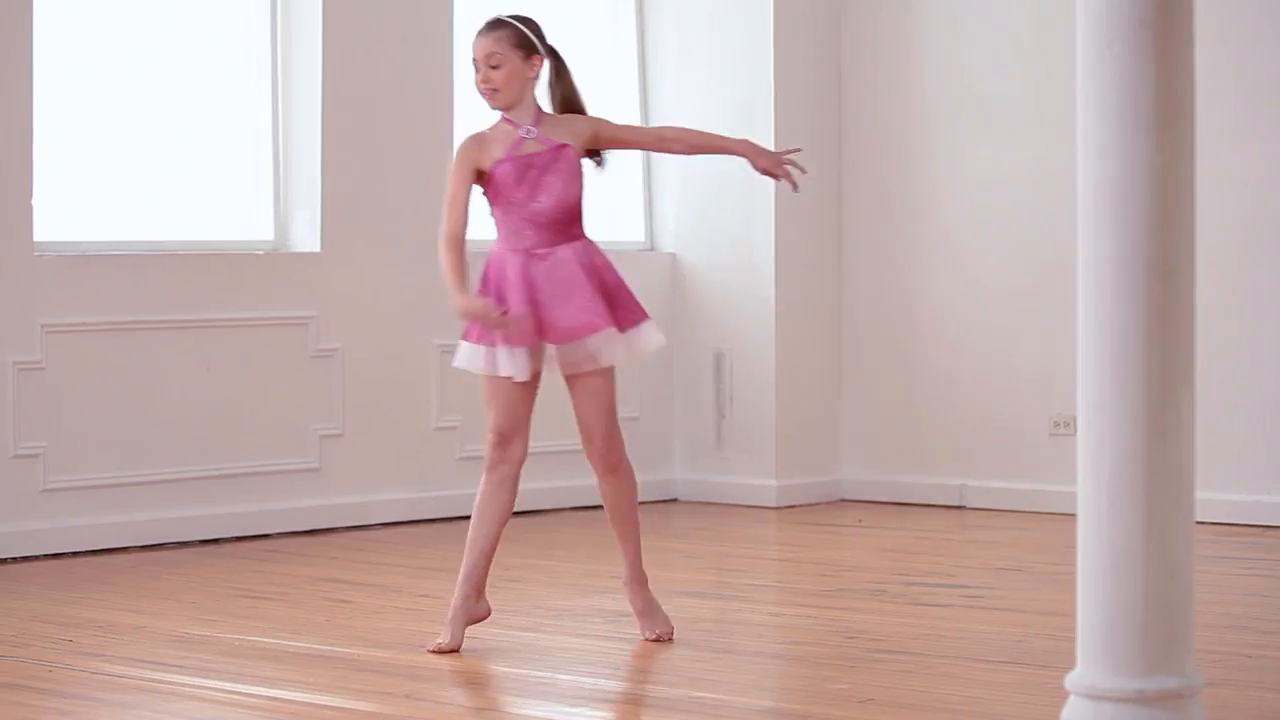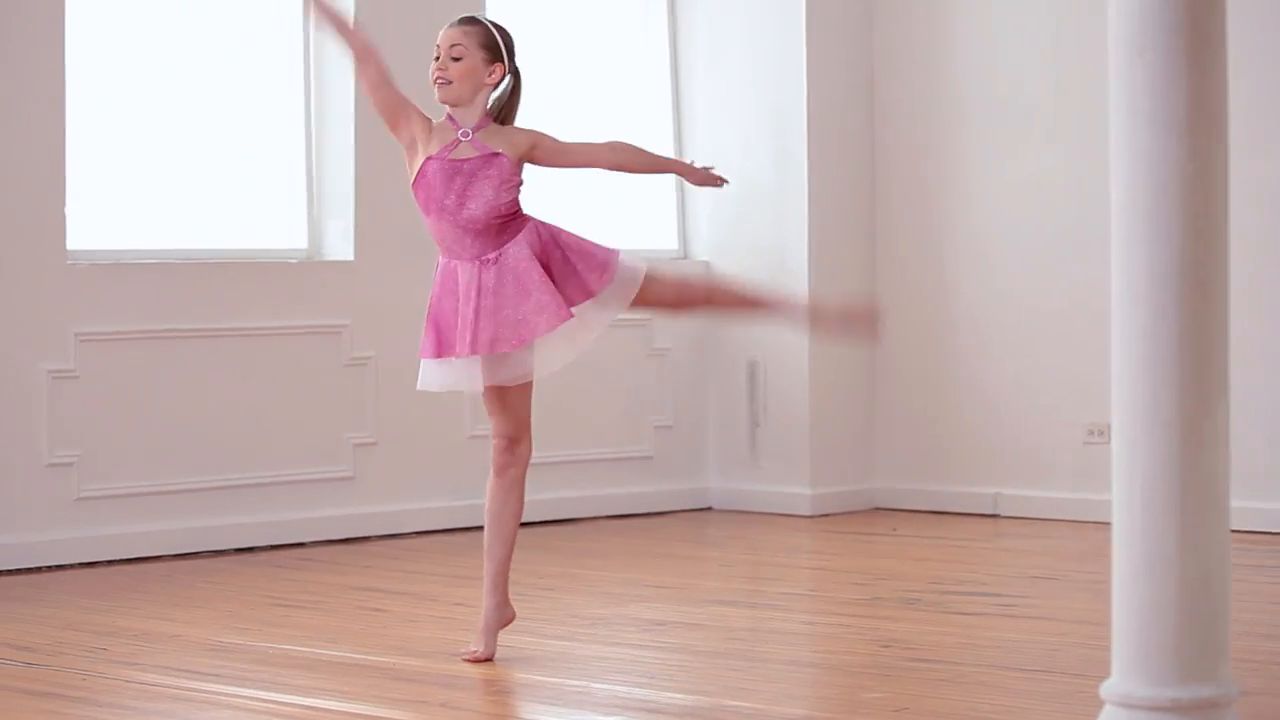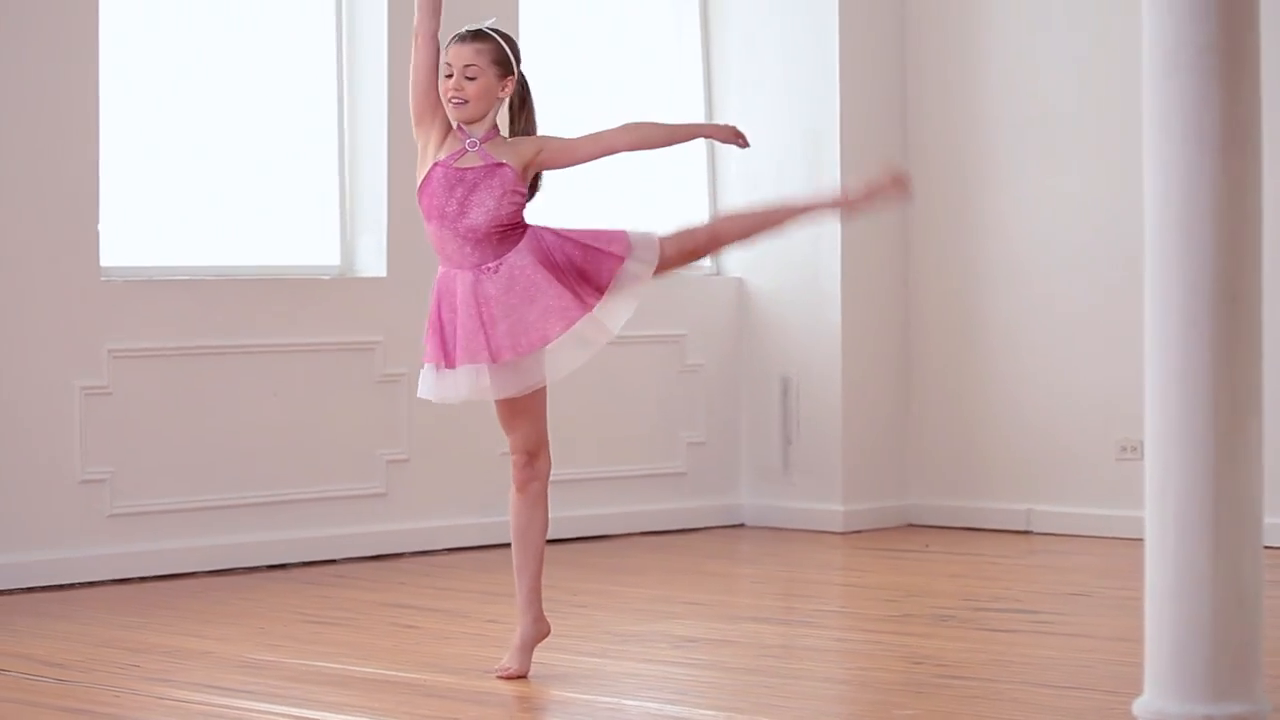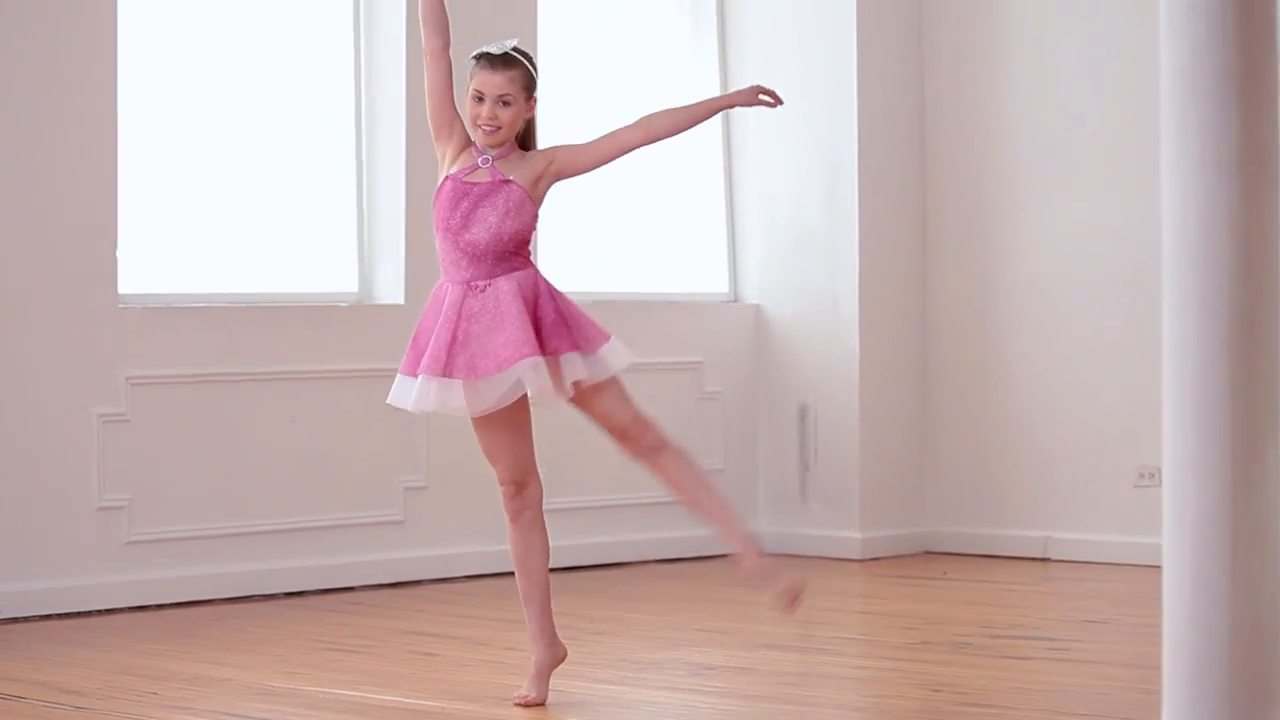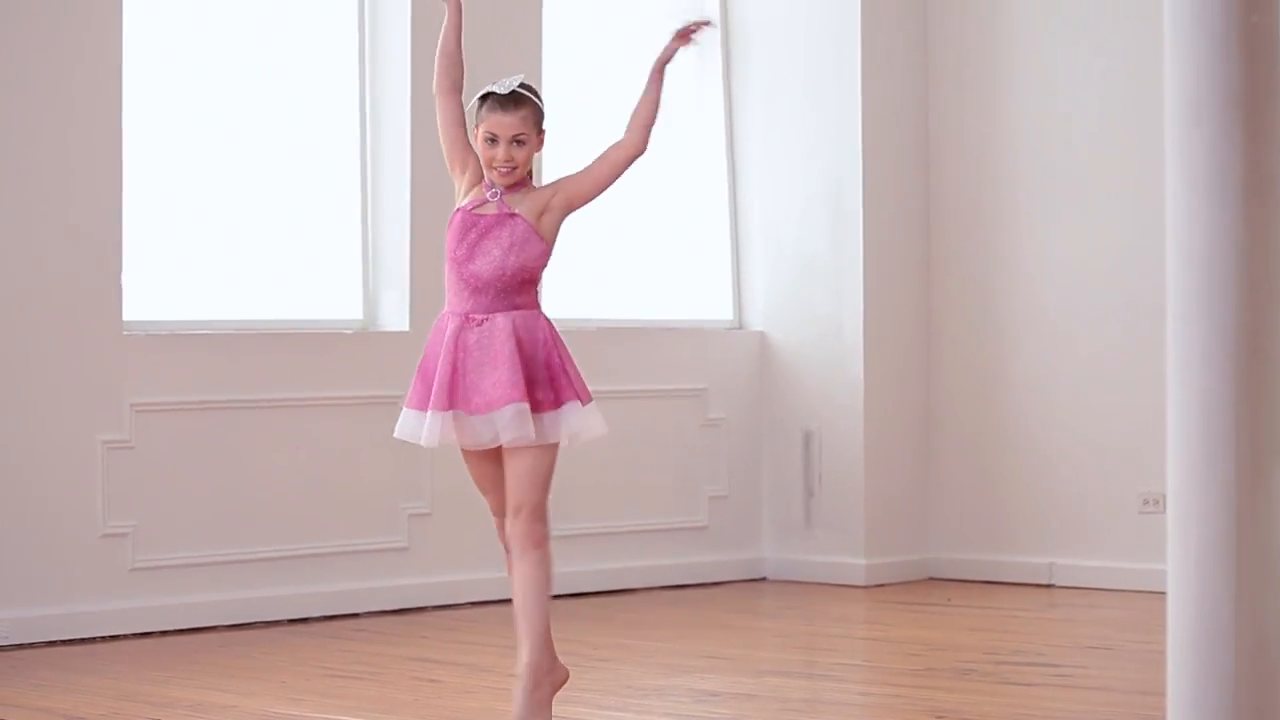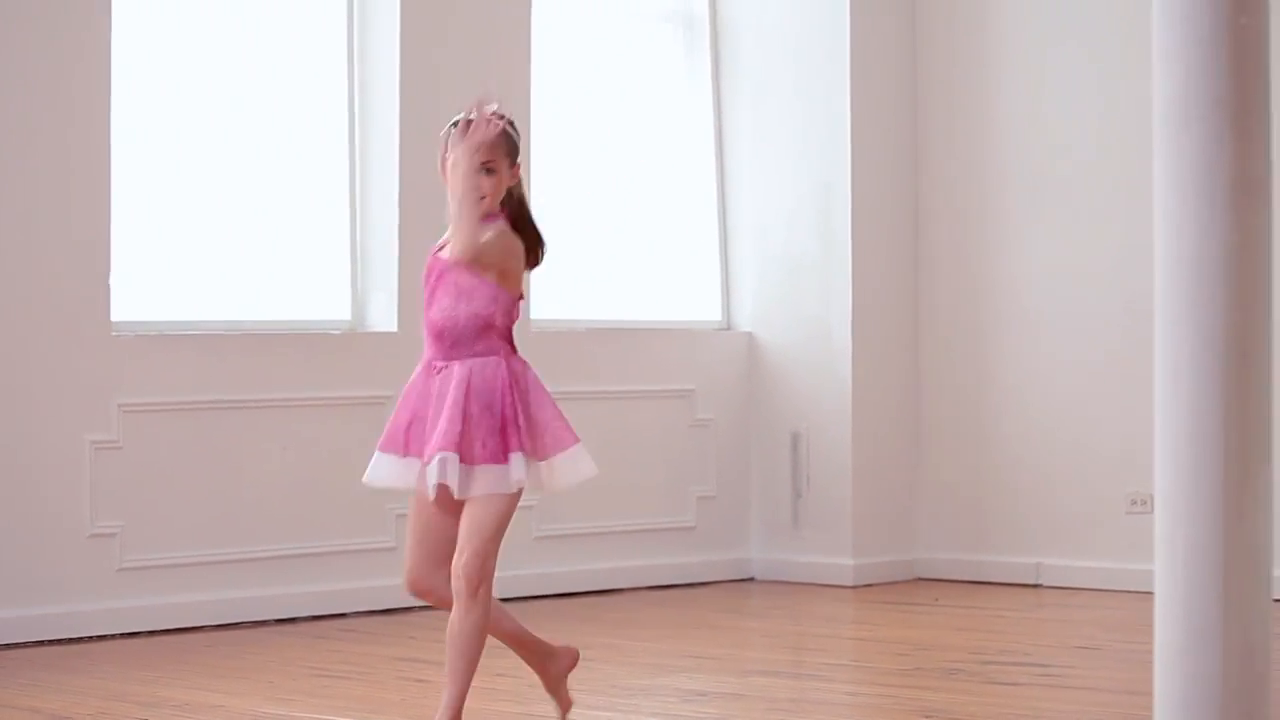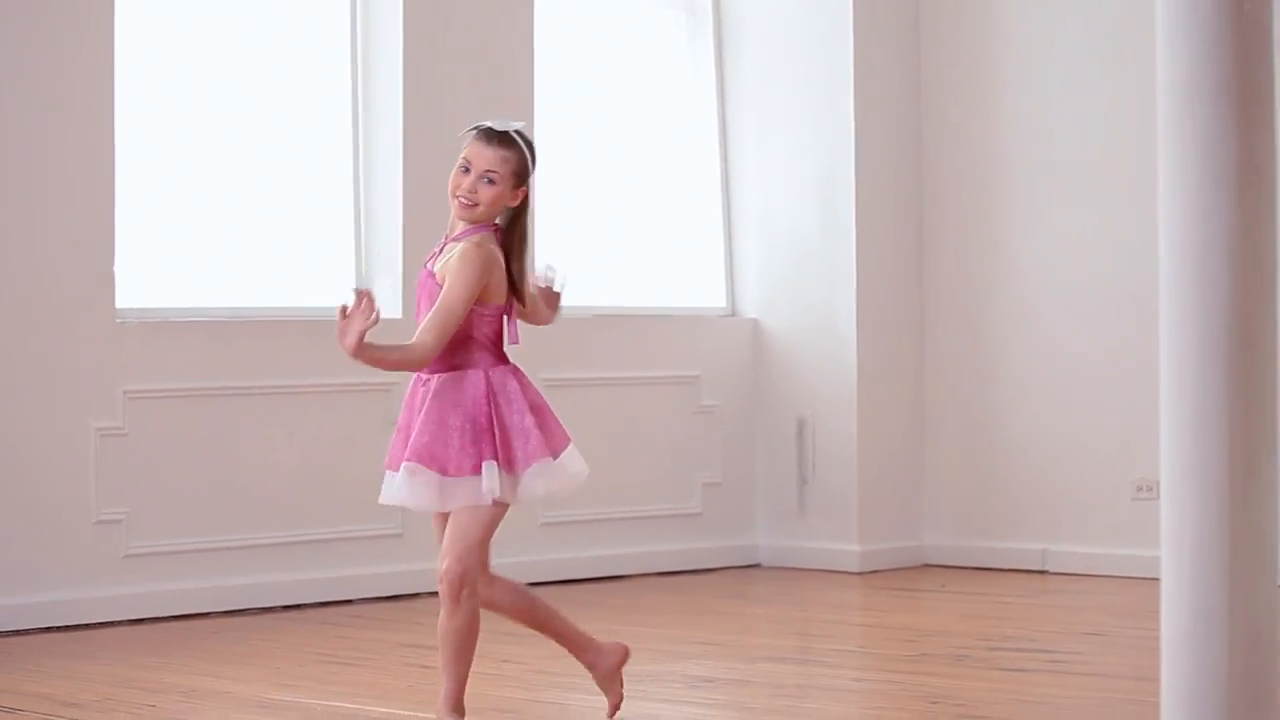
dt=0.3s
person 1, frame 1
left shoulder: (576, 129)
right shoulder: (476, 150)
left elbow: (664, 137)
right elbow: (450, 235)
left wrist: (749, 148)
right wrist: (462, 297)
left hip: (578, 290)
right hip: (513, 297)
left knee: (604, 449)
right knee: (503, 448)
left ankle: (638, 588)
right ankle: (468, 597)
person 1, frame 2
left shoulder: (512, 143)
right shoulder: (416, 135)
left elbow: (602, 152)
right elbow: (374, 70)
left wrist: (678, 167)
left hip: (540, 270)
right hip: (475, 296)
left knee: (678, 292)
right knee: (508, 446)
left ankle: (809, 311)
right ankle: (494, 603)
person 1, frame 3
left shoulder: (524, 152)
right shoulder: (431, 137)
left elbow: (621, 138)
left wrist: (702, 128)
left hip: (542, 278)
right hip: (478, 309)
left knee: (691, 242)
right knee: (528, 461)
left ankle: (837, 204)
right ankle: (529, 618)
person 1, frame 4
left shoulder: (546, 165)
right shoulder: (454, 150)
left elbow: (642, 130)
right elbow: (434, 57)
left wrist: (726, 95)
left hip: (535, 317)
right hip: (466, 326)
left knee: (640, 436)
right knee: (517, 487)
left ankle: (753, 556)
right ankle: (545, 643)
person 1, frame 5
left shoulder: (551, 201)
right shoulder: (468, 185)
left elbow: (628, 148)
right elbow: (445, 93)
left wrist: (662, 64)
left hip: (525, 358)
right hip: (465, 360)
left knee: (527, 523)
right knee: (510, 522)
person 1, frame 6
left shoulder: (502, 240)
right shoulder: (462, 230)
left elbow: (471, 253)
left wrist: (482, 146)
left hip: (493, 409)
right hip: (442, 406)
left knee: (470, 572)
right knee: (425, 576)
right ankle: (546, 656)
person 1, frame 7
left shoulder: (474, 254)
right shoulder: (470, 247)
left elbow: (422, 352)
right elbow: (539, 313)
left wrist: (360, 349)
right wrist: (542, 295)
left hip: (480, 416)
right hip: (442, 416)
left knee: (454, 574)
right knee: (468, 577)
right ankle: (593, 651)
